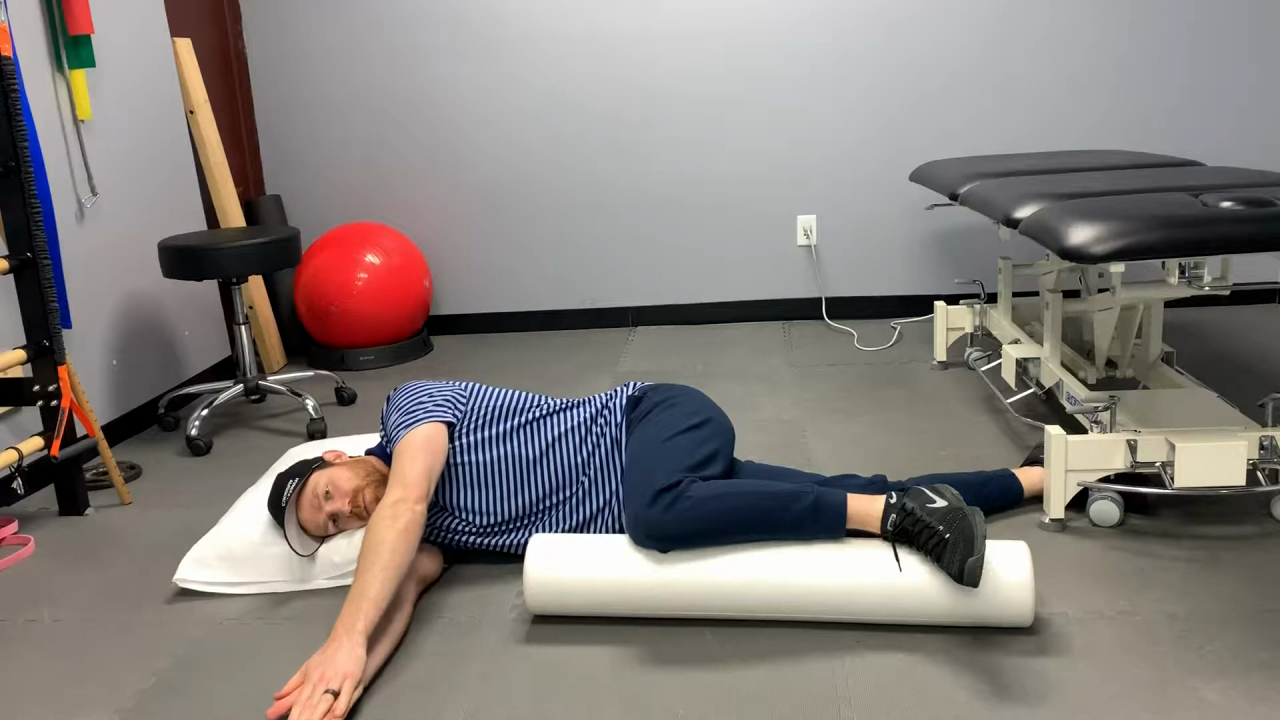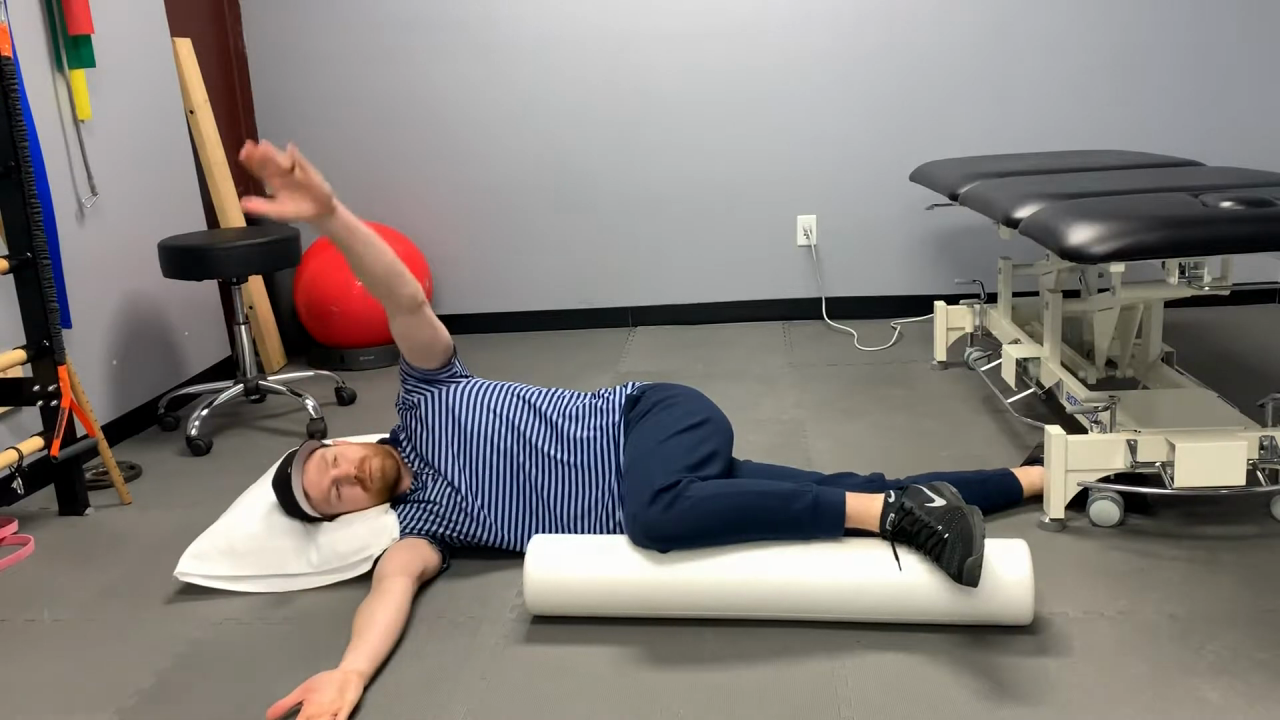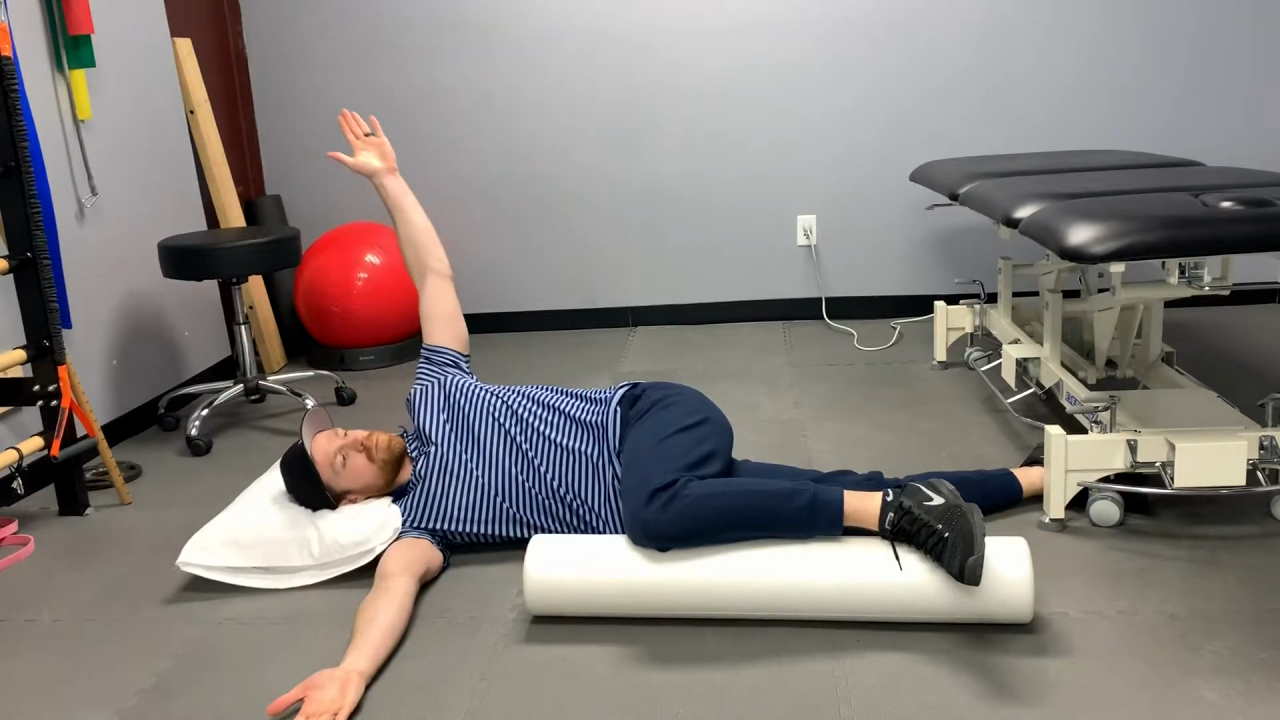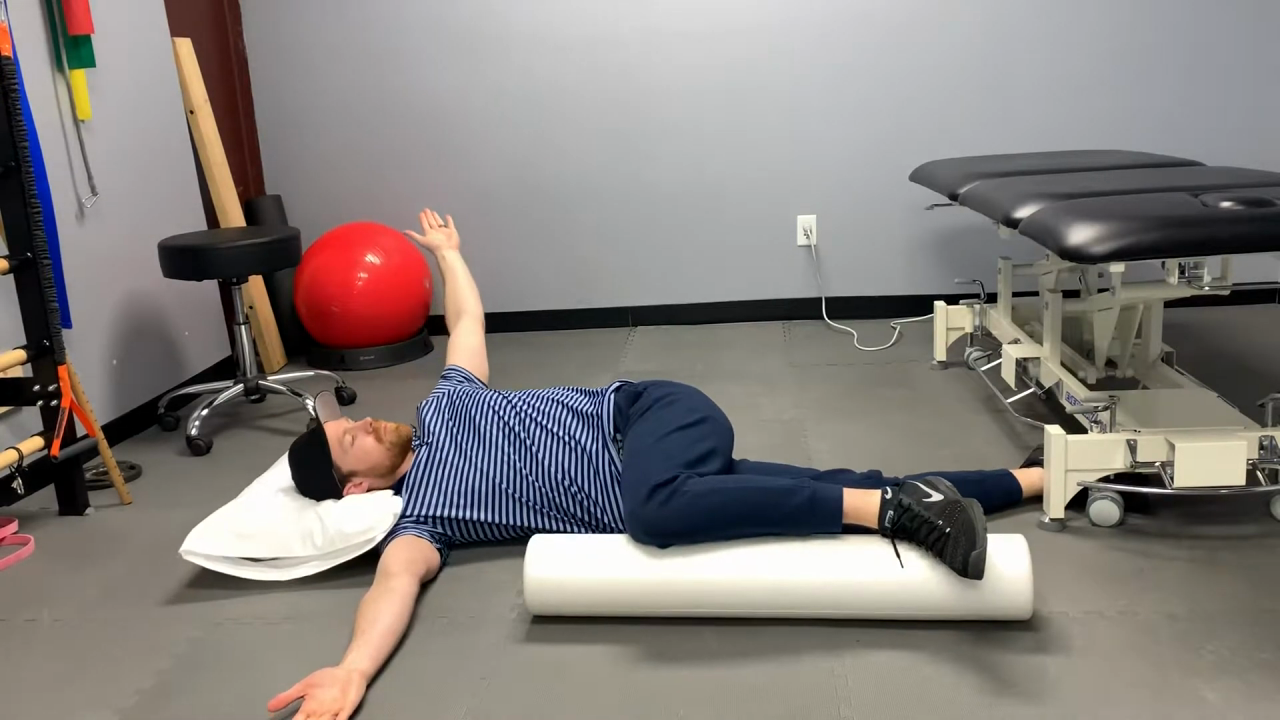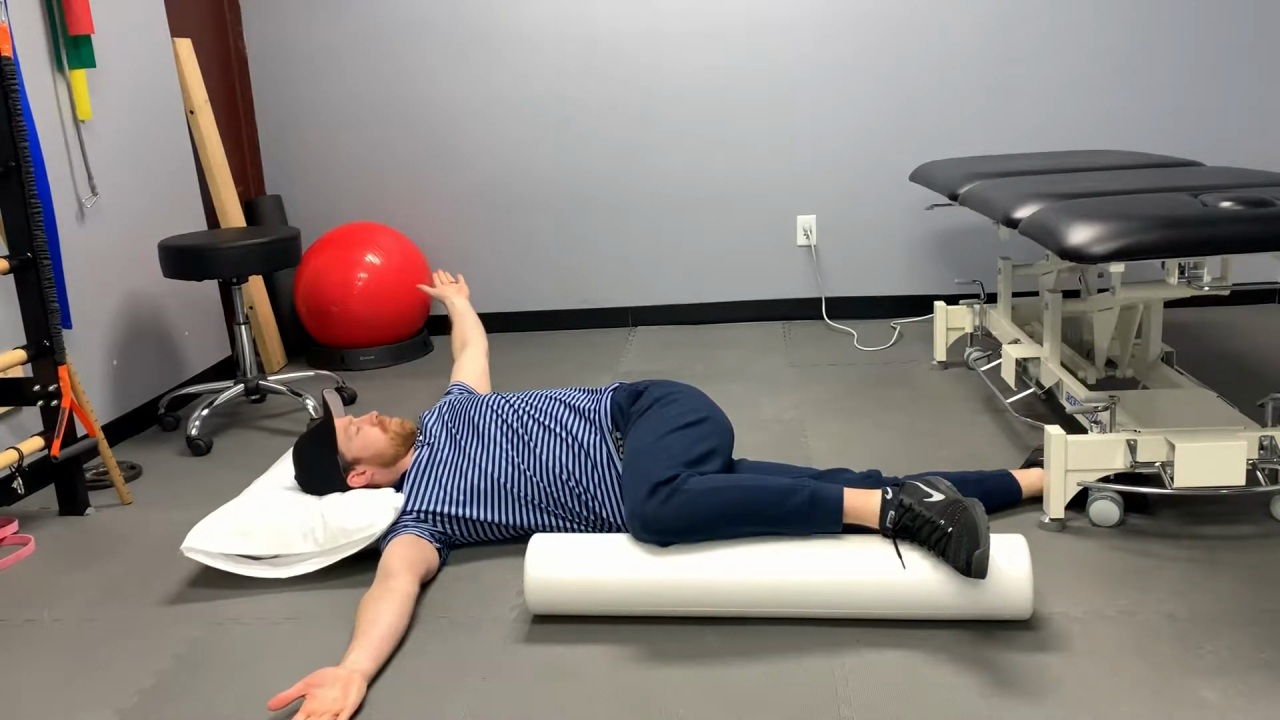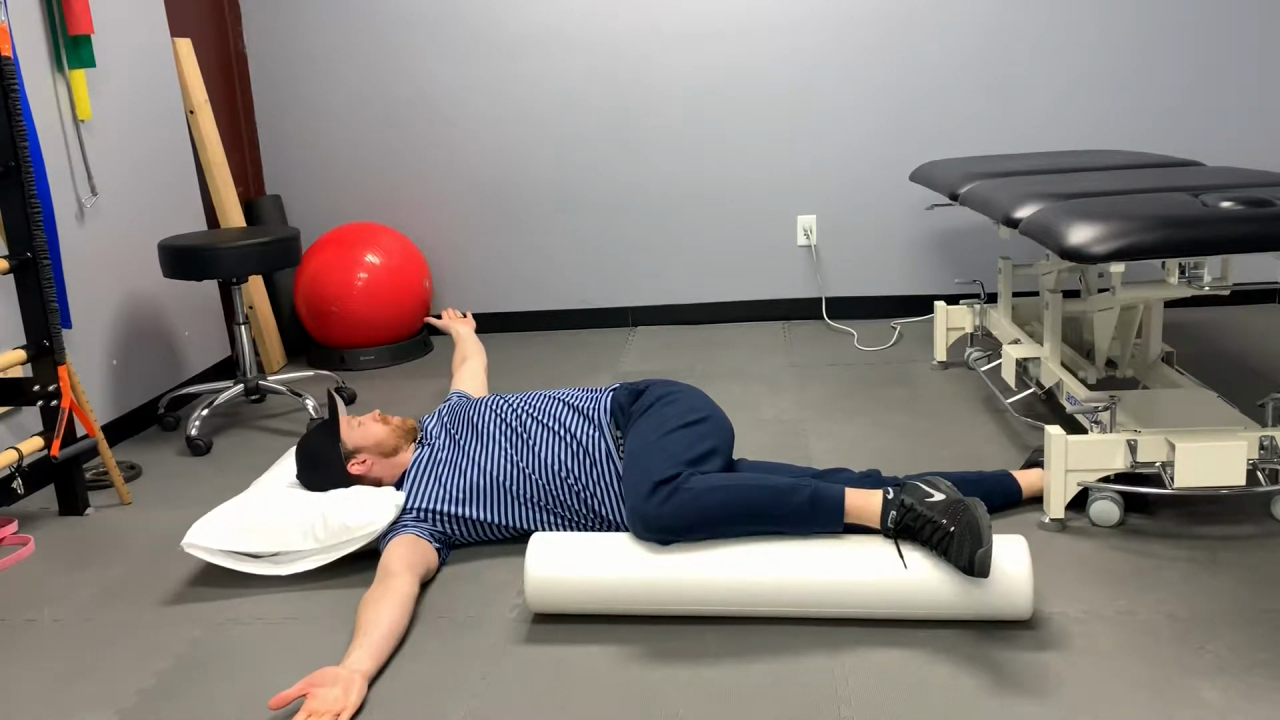
dt=0.7s
person 1, frame 1
left shoulder: (411, 405)
right shoulder: (430, 531)
left elbow: (404, 501)
right elbow: (403, 589)
left wrist: (344, 640)
left hip: (657, 419)
right hip: (649, 511)
left knee: (657, 511)
right knee: (850, 506)
left ankle: (896, 509)
right ankle: (1040, 475)
person 1, frame 2
left shoulder: (426, 402)
right shoulder: (420, 519)
left elbow: (406, 300)
right elbow: (393, 585)
left wrist: (325, 214)
left hip: (653, 421)
right hip: (652, 508)
left knee: (662, 512)
right knee: (844, 500)
left ankle: (899, 511)
right ankle: (1039, 478)
person 1, frame 3
left shoulder: (433, 395)
right shoulder: (421, 518)
left elbow: (435, 278)
right elbow: (396, 581)
left wrist: (387, 179)
left hip: (654, 415)
right hip: (651, 499)
left knee: (656, 512)
right knee: (840, 499)
left ankle: (897, 511)
right ankle: (1040, 477)
person 1, frame 4
left shoulder: (443, 403)
right shoulder: (418, 517)
left elbow: (468, 319)
right elbow: (396, 581)
left hip: (651, 412)
right hip: (641, 496)
left knee: (657, 504)
right knee: (834, 493)
left ankle: (895, 505)
person 1, frame 5
left shoulder: (446, 415)
right shoulder: (418, 515)
left elbow: (474, 345)
right elbow: (397, 581)
left hip: (651, 412)
right hip: (643, 493)
left knee: (658, 504)
left ankle: (896, 505)
person 1, frame 6
left shoulder: (447, 417)
right shoulder: (417, 516)
left elbow: (475, 358)
right elbow: (396, 581)
left hip: (651, 411)
right hip: (643, 492)
left knee: (659, 503)
right knee: (838, 490)
left ankle: (897, 506)
right ankle: (1036, 479)
